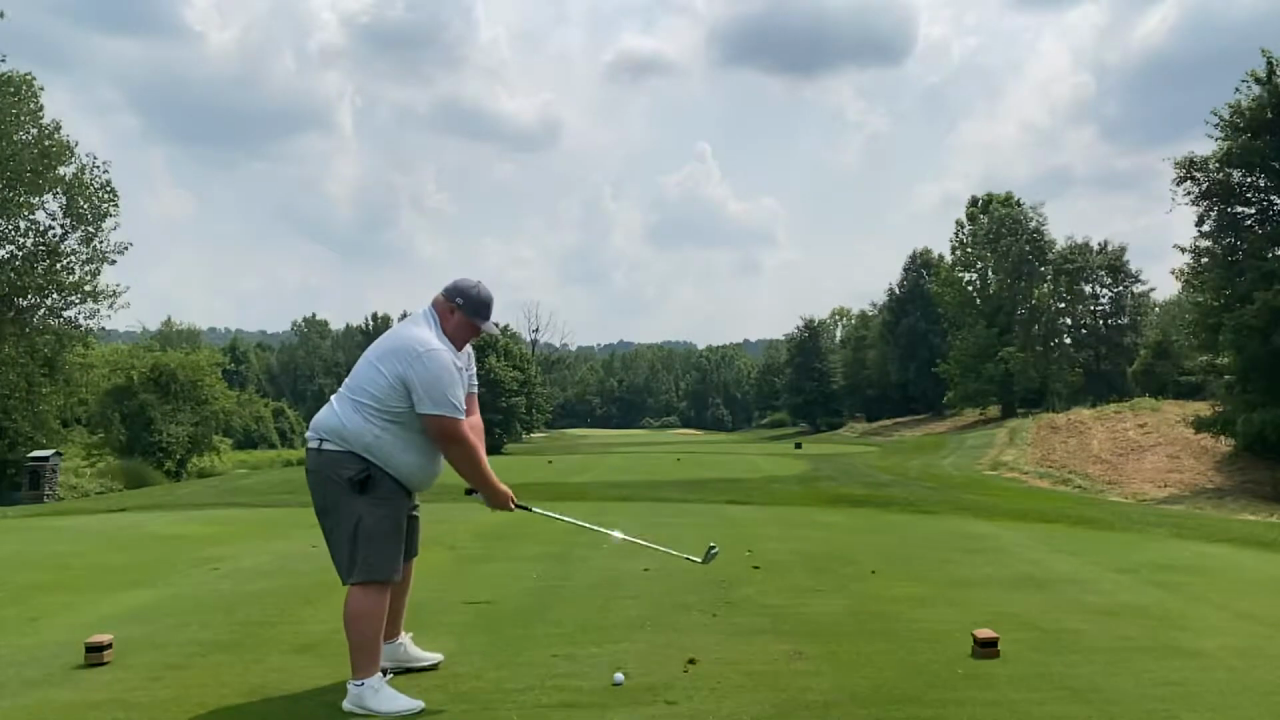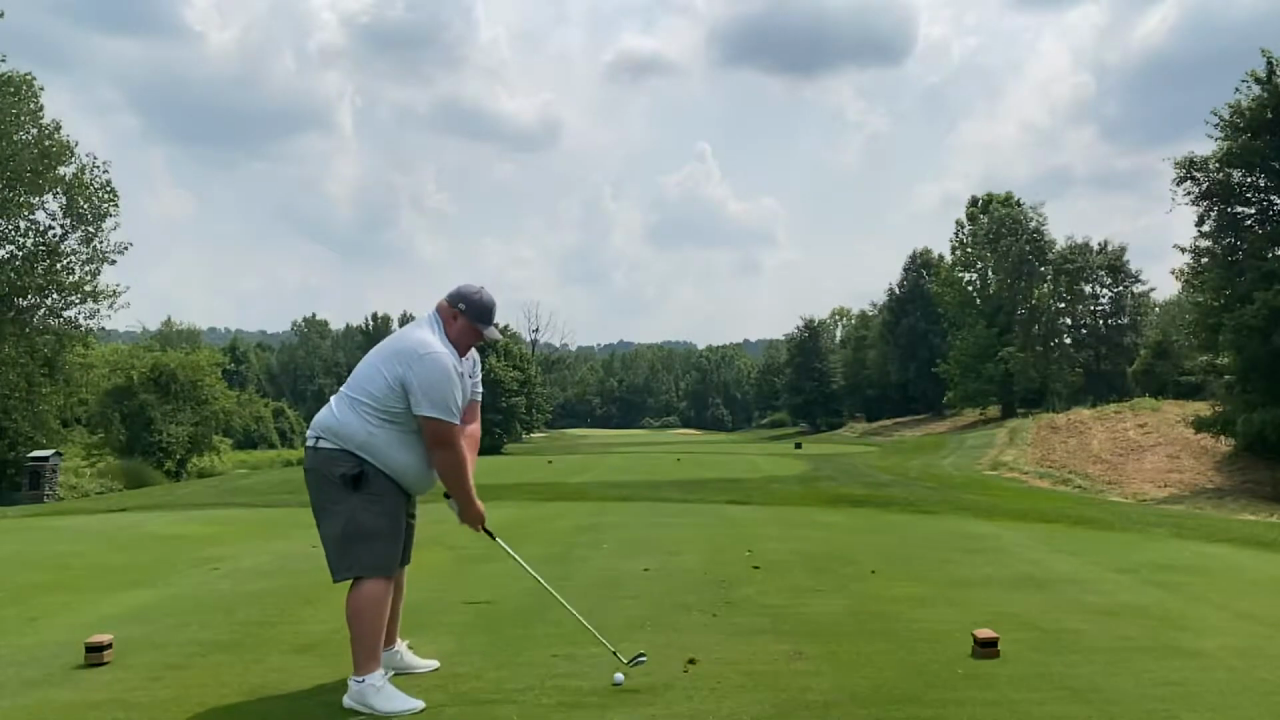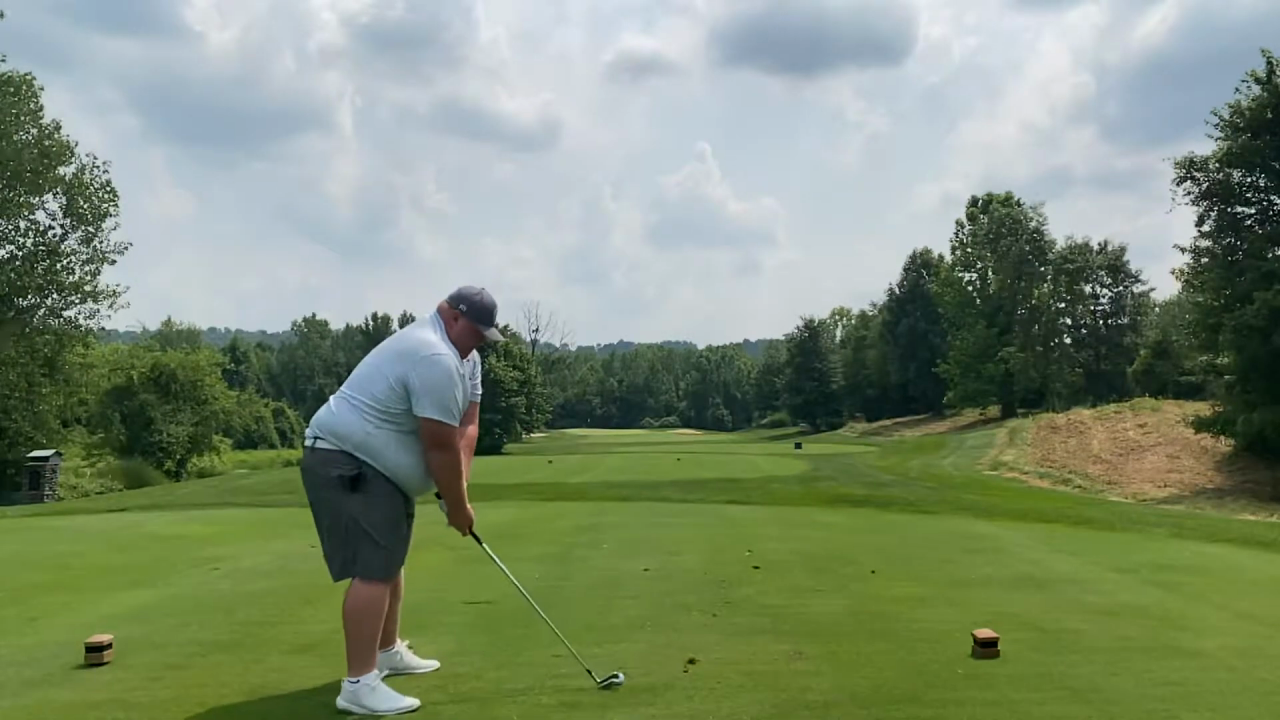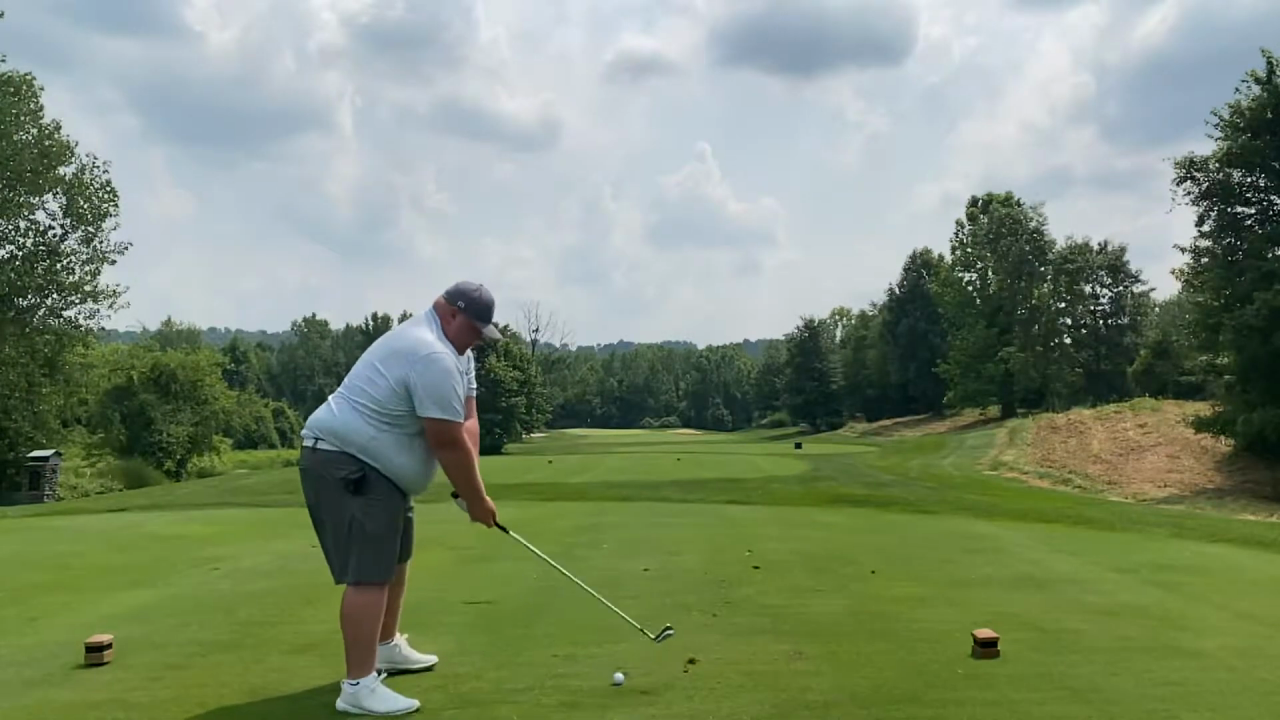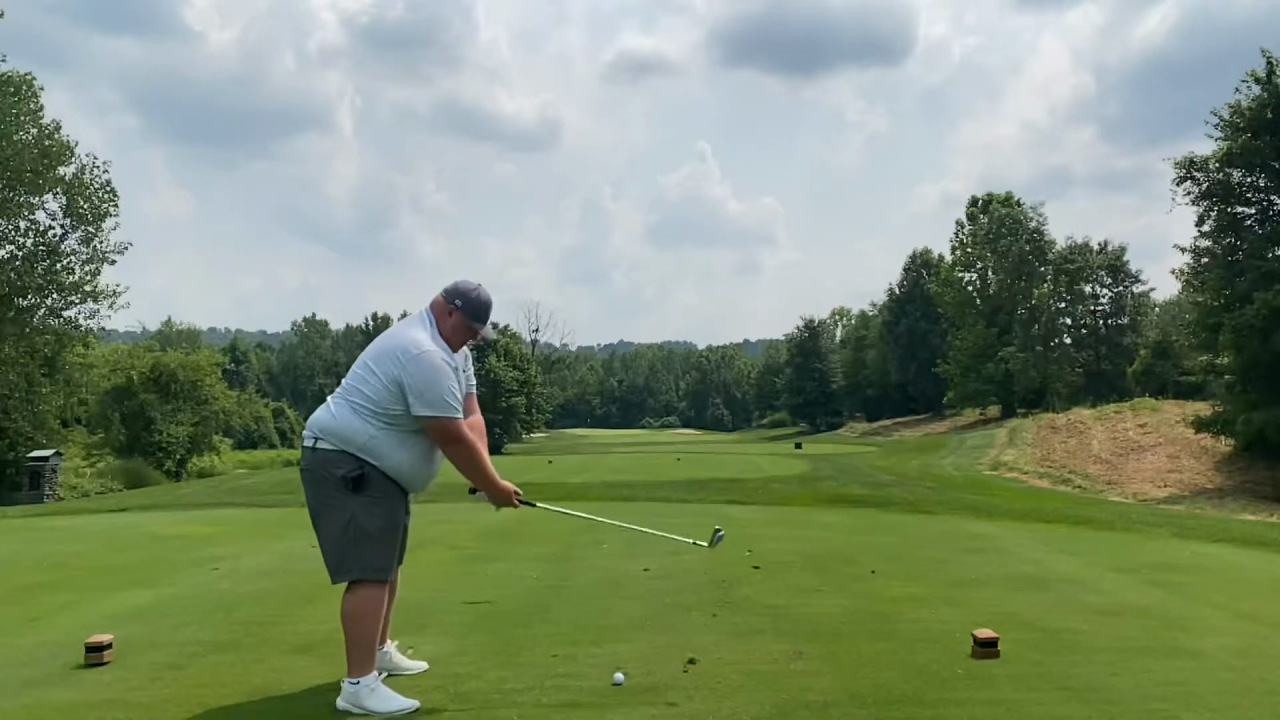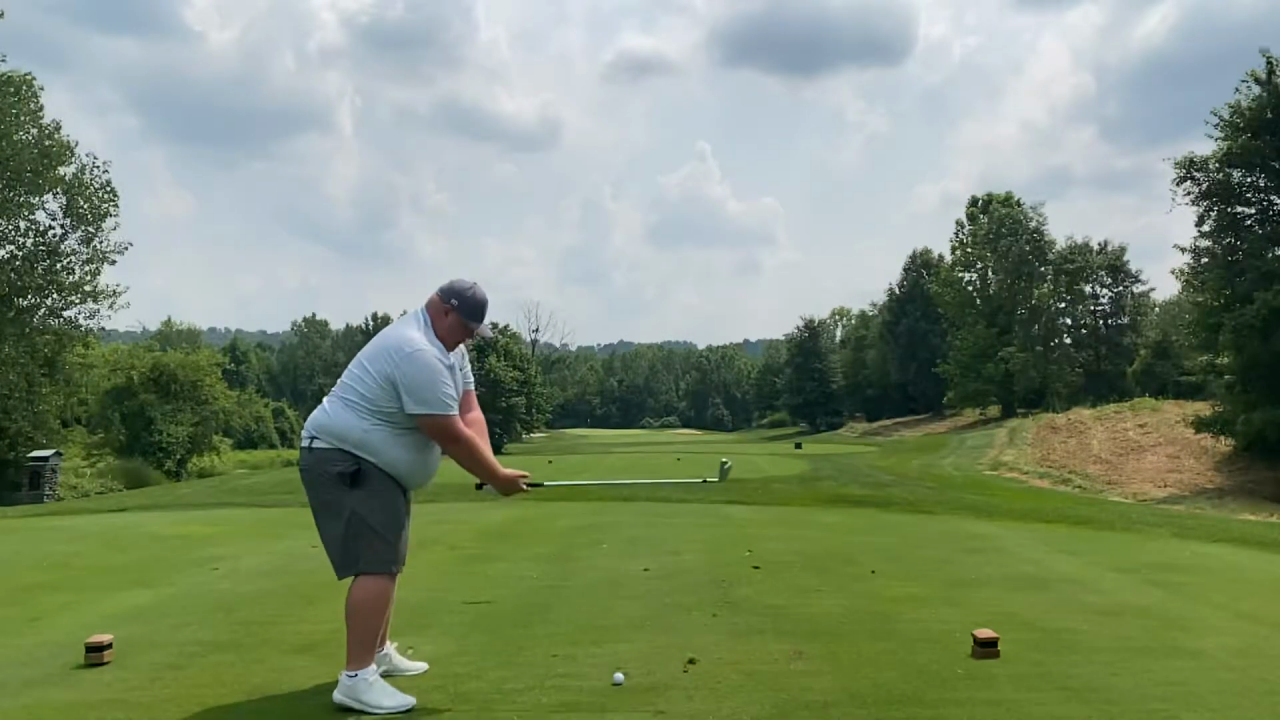
dt=0.2s
person 1, frame 1
left shoulder: (454, 348)
right shoulder: (430, 354)
left elbow: (470, 419)
right elbow: (451, 438)
left wrist: (481, 476)
right wrist: (490, 488)
left hip: (381, 467)
right hip: (350, 465)
left knee: (399, 559)
right knee: (374, 571)
left ankle: (391, 644)
person 1, frame 2
left shoulder: (463, 355)
right shoulder: (432, 358)
left elbow: (468, 426)
right elbow: (442, 444)
left wrist: (463, 486)
right wrist: (467, 502)
left hip: (381, 469)
right hip: (348, 464)
left knee: (392, 562)
right knee: (375, 568)
left ankle: (388, 650)
right ankle: (365, 682)
person 1, frame 3
left shoulder: (462, 356)
right shoulder: (435, 359)
left elbow: (466, 428)
right elbow: (441, 445)
left wrist: (454, 492)
right wrist: (458, 506)
left hip: (376, 468)
right hip: (346, 464)
left knee: (389, 563)
right knee: (371, 570)
left ankle: (386, 650)
right ankle: (358, 684)
person 1, frame 4
left shoulder: (453, 349)
right shoulder: (431, 357)
left elbow: (466, 423)
right elbow: (448, 443)
left wrist: (472, 489)
right wrist: (477, 500)
left hip: (373, 467)
right hip: (345, 464)
left knee: (393, 558)
right knee: (368, 571)
left ankle: (386, 647)
person 1, frame 5
left shoulder: (451, 347)
right shoulder: (423, 355)
left elbow: (470, 418)
right elbow: (452, 437)
left wrist: (488, 475)
right wrist: (493, 487)
left hip: (376, 468)
right hip: (345, 464)
left knee: (385, 564)
right knee: (370, 571)
left ankle: (378, 651)
right ankle: (359, 684)
person 1, frame 6
left shoulder: (446, 346)
right shoulder: (417, 353)
left elbow: (469, 413)
right elbow: (450, 434)
left wrist: (491, 465)
right wrist: (496, 476)
left hip: (375, 465)
right hip: (344, 462)
left knee: (386, 562)
right knee: (376, 564)
left ankle: (377, 652)
right ankle: (356, 679)
